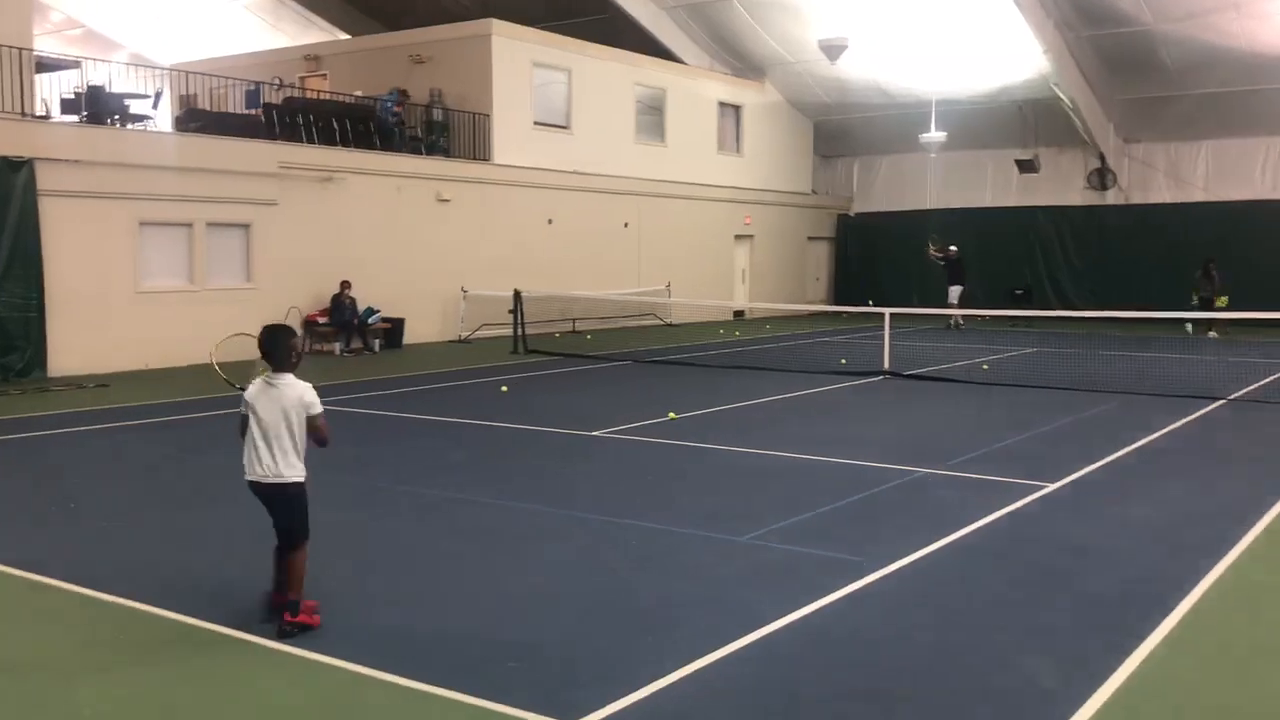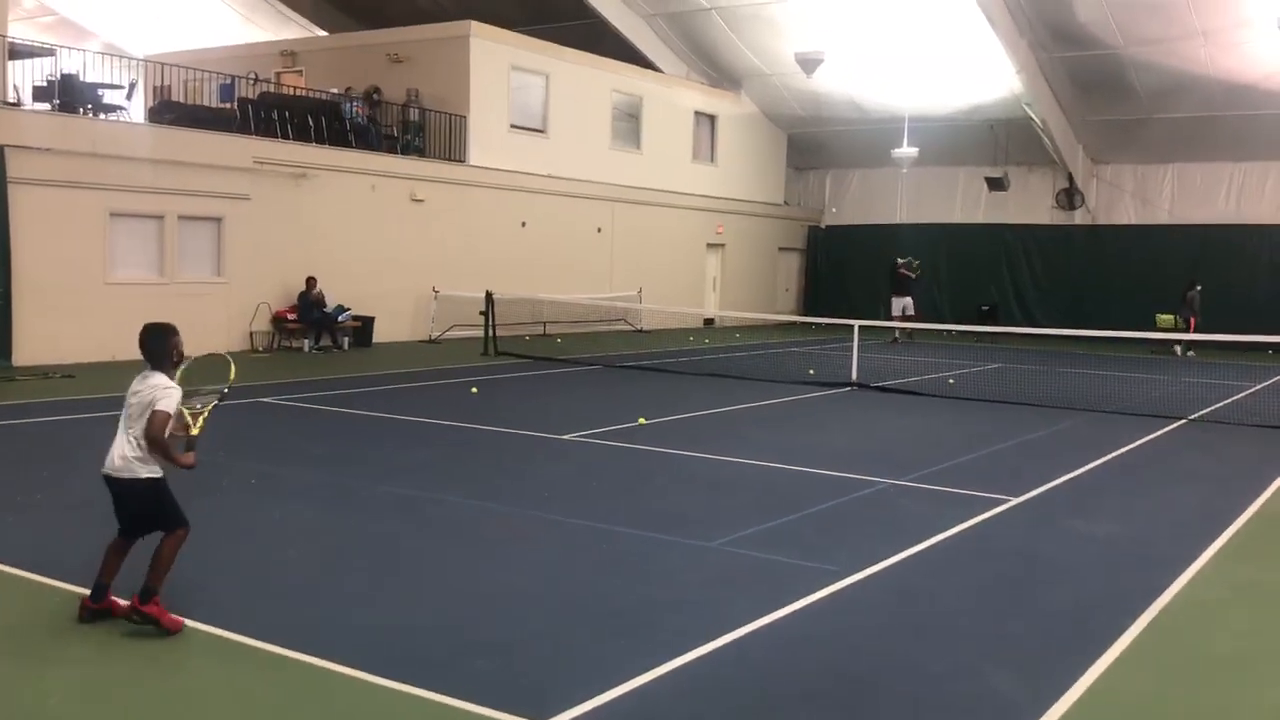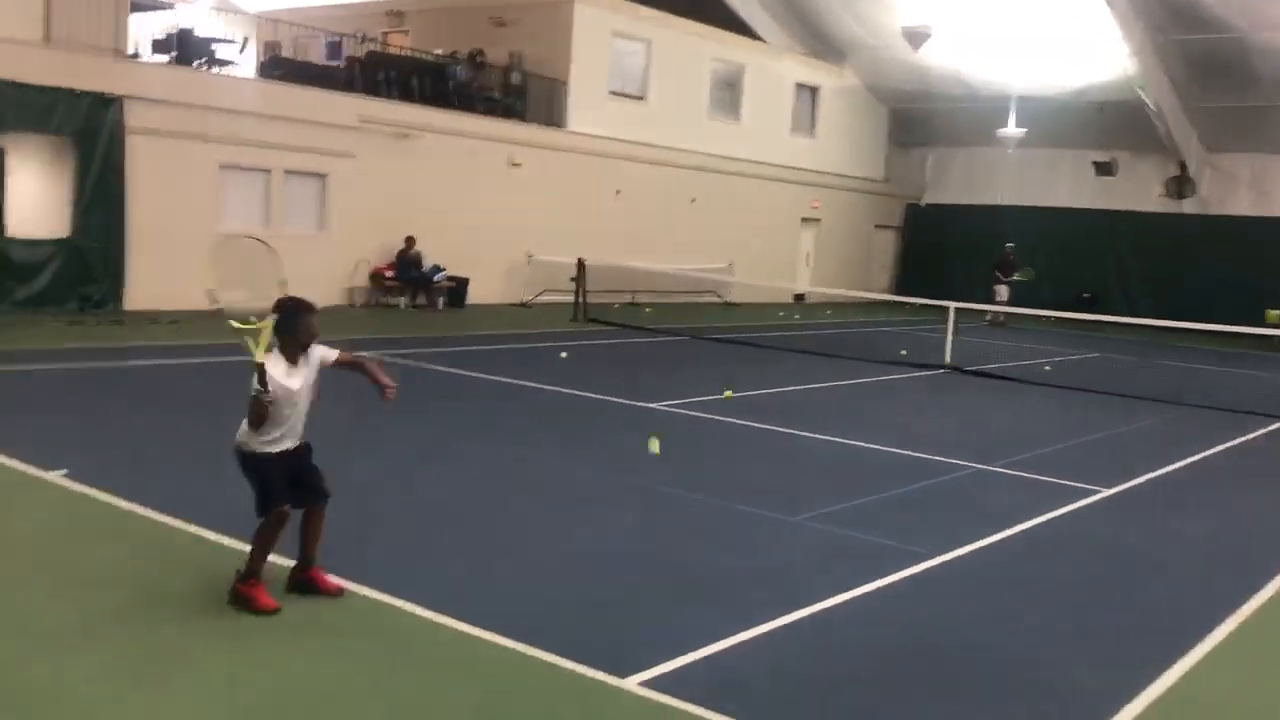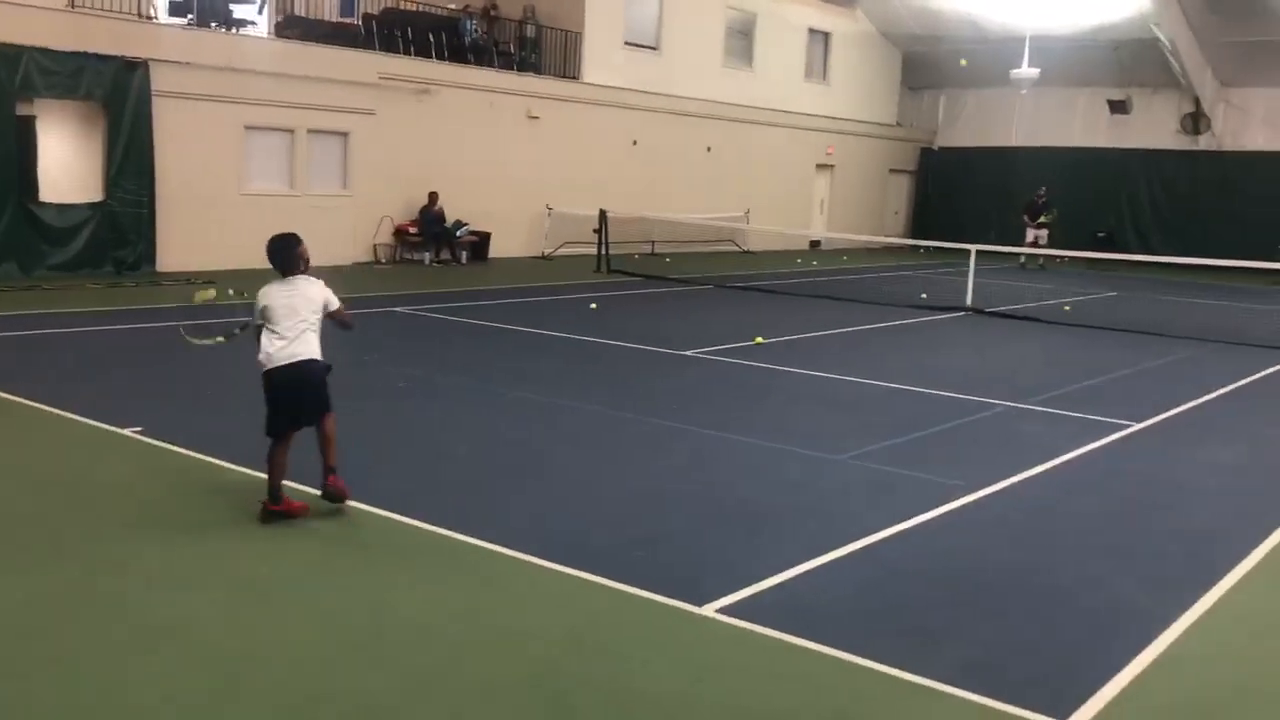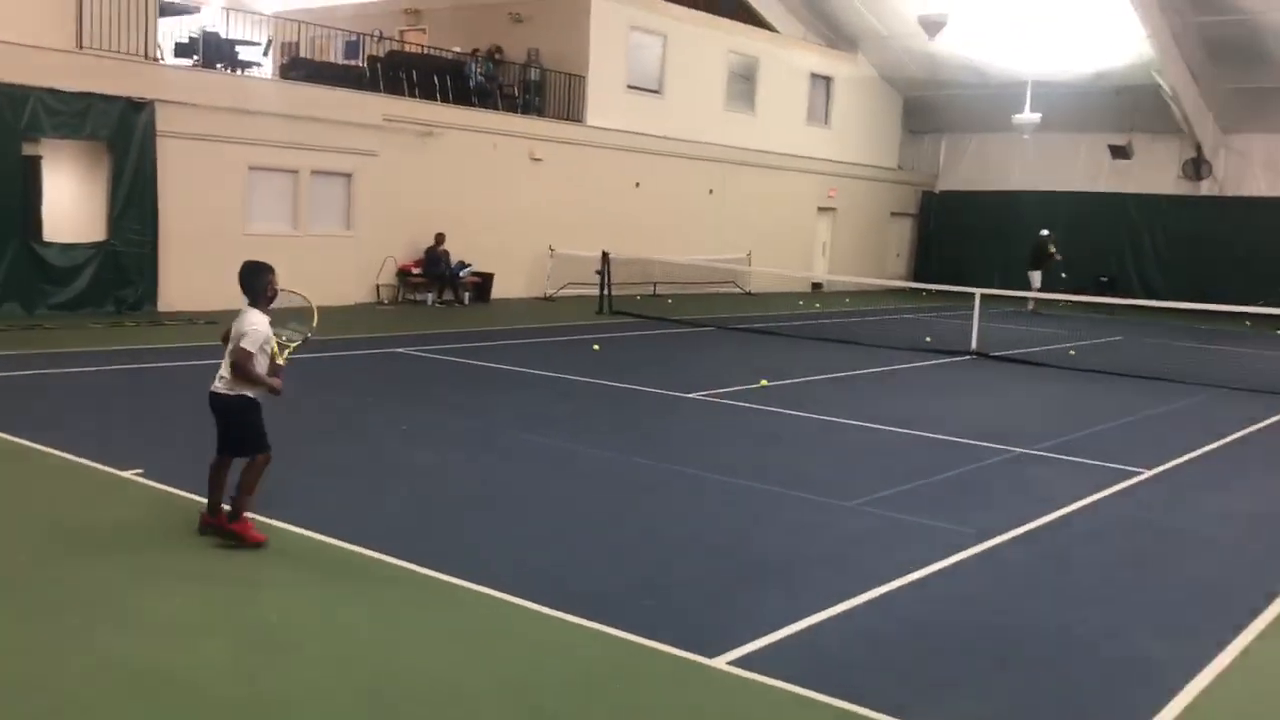
dt=1s
person 1, frame 1
left shoulder: (252, 390)
right shoulder: (304, 392)
left elbow: (245, 432)
right elbow: (322, 438)
left hip: (256, 476)
right hip: (287, 478)
left knee: (287, 534)
right knee: (297, 542)
left ankle: (280, 594)
right ankle: (293, 614)
person 1, frame 2
left shoulder: (141, 382)
right shoulder: (169, 389)
right elbow: (153, 434)
left wrist: (173, 427)
right wrist: (179, 459)
left hip: (117, 469)
right hip: (140, 473)
left knee: (129, 533)
right knee: (177, 529)
left ankle: (98, 599)
right ankle: (147, 602)
person 1, frame 3
left shoulder: (314, 354)
right shoulder: (269, 370)
left elbow: (356, 361)
right elbow: (256, 423)
left wrist: (382, 381)
right wrist: (261, 405)
left hip: (292, 446)
right hip: (259, 451)
left knee: (317, 499)
right knee: (279, 510)
left ankle: (305, 572)
right ankle: (247, 583)
person 1, frame 4
left shoulder: (264, 295)
right shoulder: (318, 288)
left elbow: (261, 336)
right elbow: (347, 322)
right wrist: (328, 312)
left hip: (274, 369)
right hip: (308, 365)
left knee: (281, 435)
right knee: (324, 417)
left ankle: (275, 501)
right ankle: (331, 478)
person 1, frame 5
left shoulder: (246, 315)
right shoulder: (258, 325)
left elbow: (226, 340)
right elbow: (238, 365)
left wrist: (268, 360)
right wrist: (267, 383)
left hip: (225, 395)
right hip: (237, 399)
left knee: (226, 455)
right knee: (260, 455)
left ankle: (213, 514)
right ankle: (235, 520)
